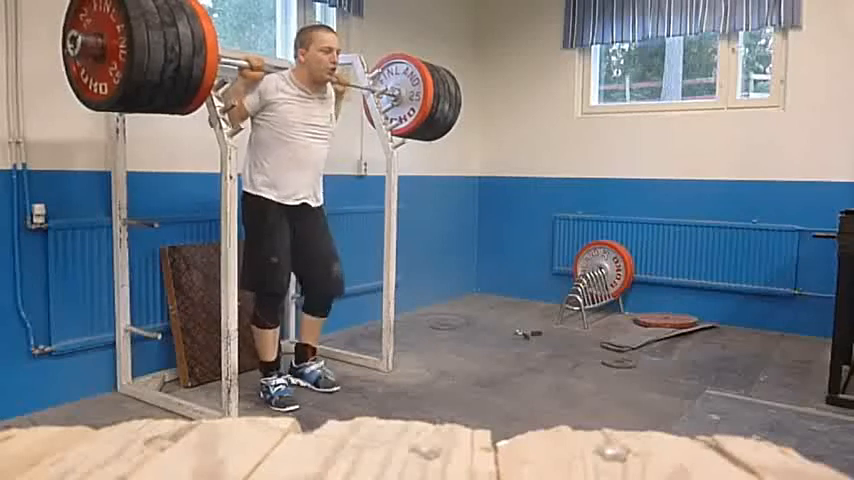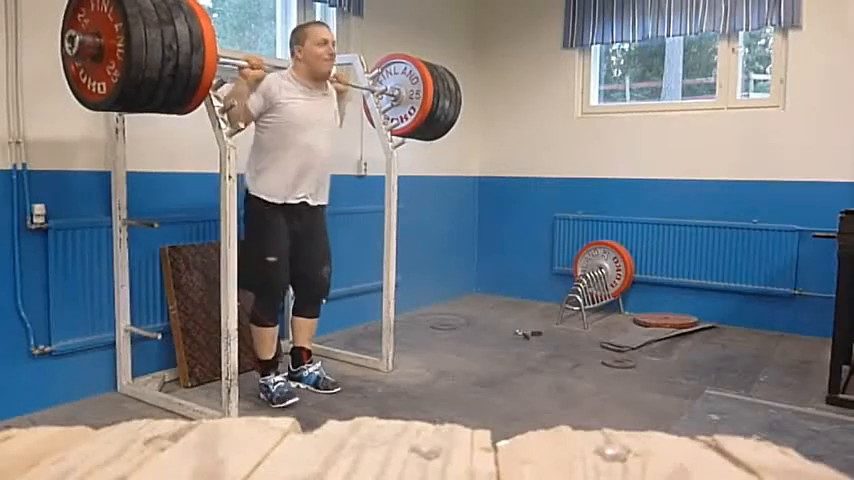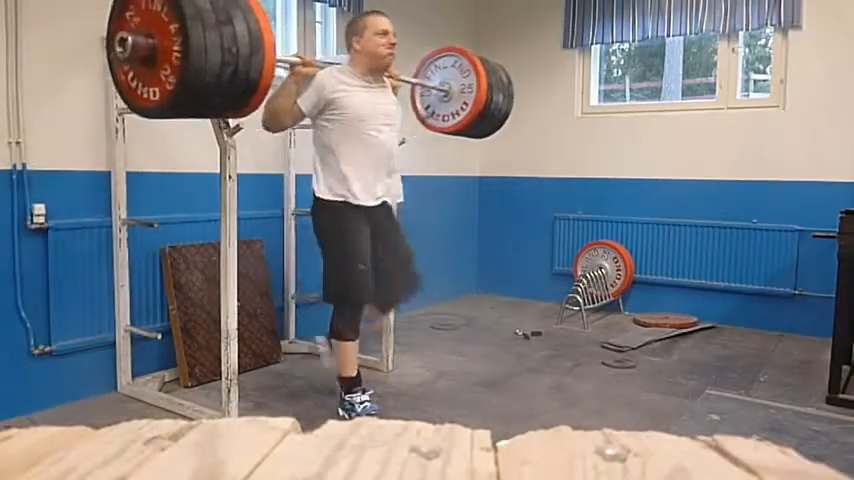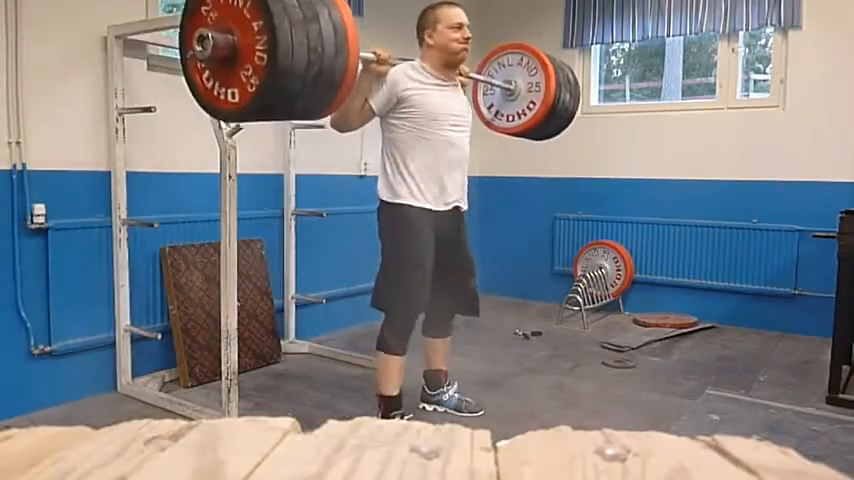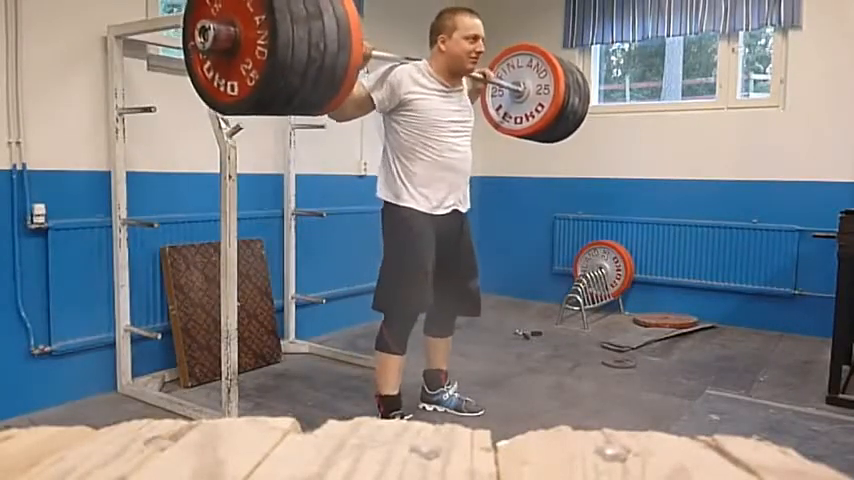
dt=1s
person 1, frame 1
left shoulder: (327, 94)
right shoulder: (269, 87)
right wrist: (243, 79)
left hip: (310, 204)
right hip: (268, 204)
left knee: (326, 284)
right knee: (271, 292)
left ankle: (305, 362)
right ankle: (271, 378)
person 1, frame 2
left shoulder: (329, 93)
right shoulder: (273, 86)
right elbow: (226, 120)
left wrist: (341, 96)
right wrist: (245, 80)
left hip: (311, 205)
right hip: (271, 204)
left knee: (313, 287)
right knee: (271, 290)
left ankle: (302, 364)
right ankle: (269, 376)
person 1, frame 3
left shoulder: (387, 88)
right shoulder: (328, 83)
right elbow: (273, 122)
right wrist: (295, 78)
left hip: (380, 203)
right hip: (340, 205)
left knee: (399, 283)
right knee: (351, 294)
left ankle: (342, 356)
right ankle: (351, 392)
person 1, frame 4
left shoulder: (456, 85)
right shoulder: (400, 79)
right elbow: (342, 121)
right wrist: (365, 76)
left hip: (450, 210)
right hip: (408, 211)
left knee: (446, 302)
right knee: (403, 309)
left ankle: (436, 389)
right ankle: (390, 412)
person 1, frame 5
left shoulder: (460, 86)
right shoulder: (402, 79)
right elbow: (341, 110)
left wrist: (479, 87)
left hip: (453, 212)
right hip: (410, 213)
left knee: (449, 301)
right knee: (402, 310)
left ankle: (436, 388)
right ankle: (389, 412)
